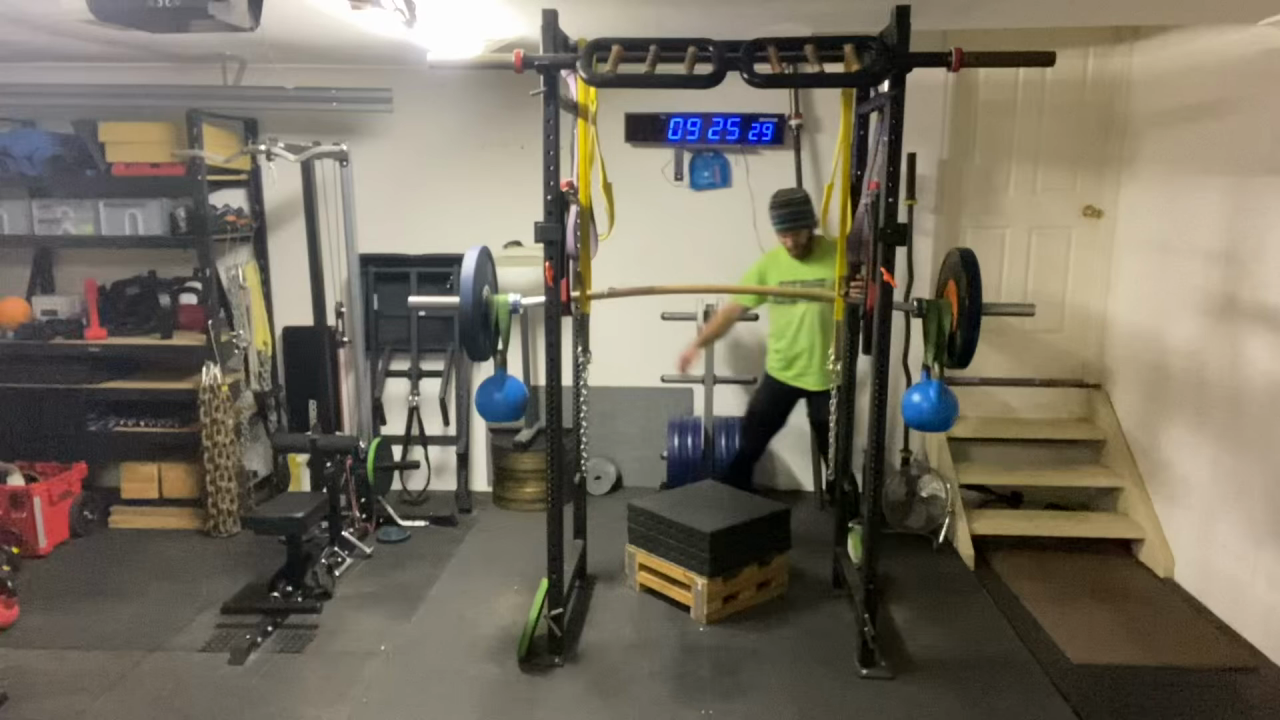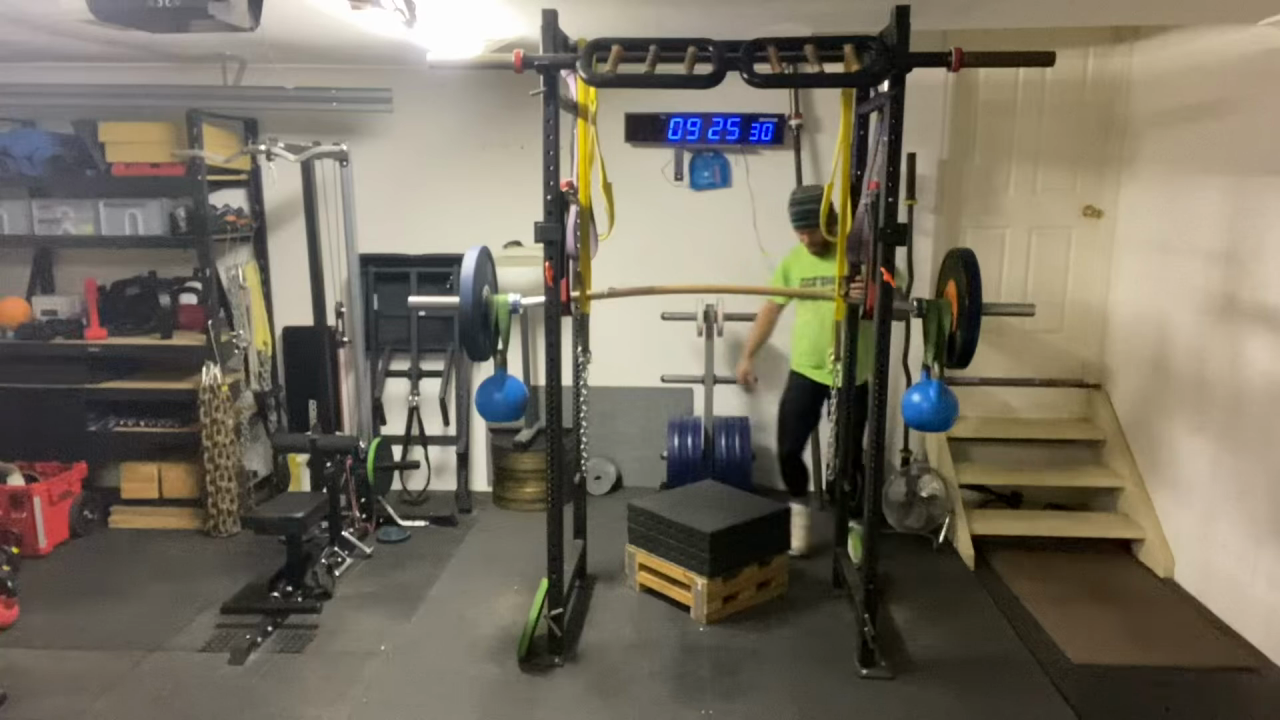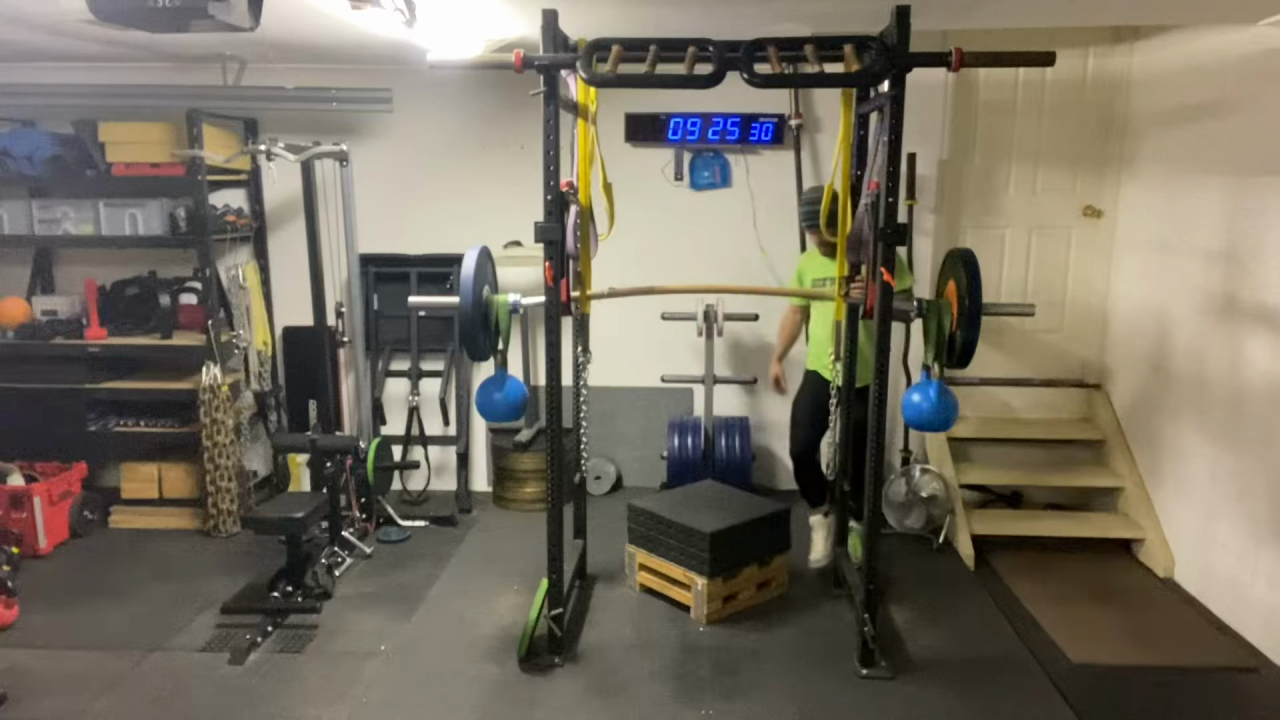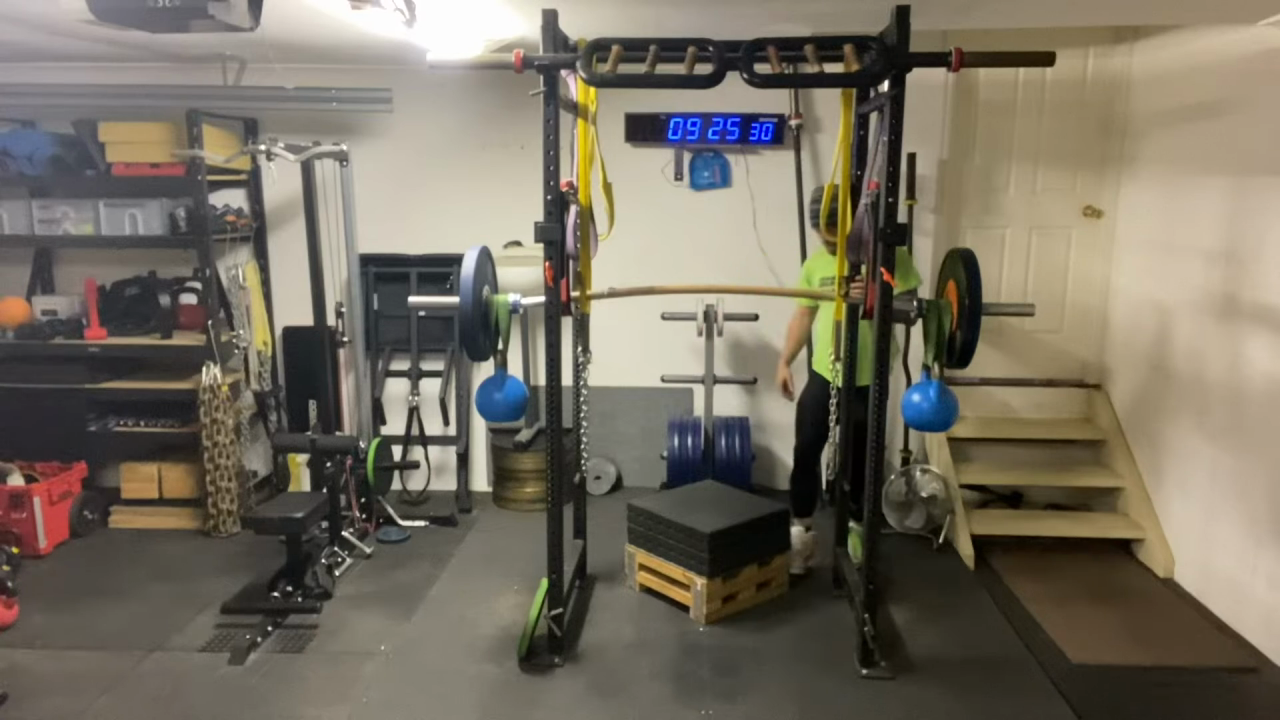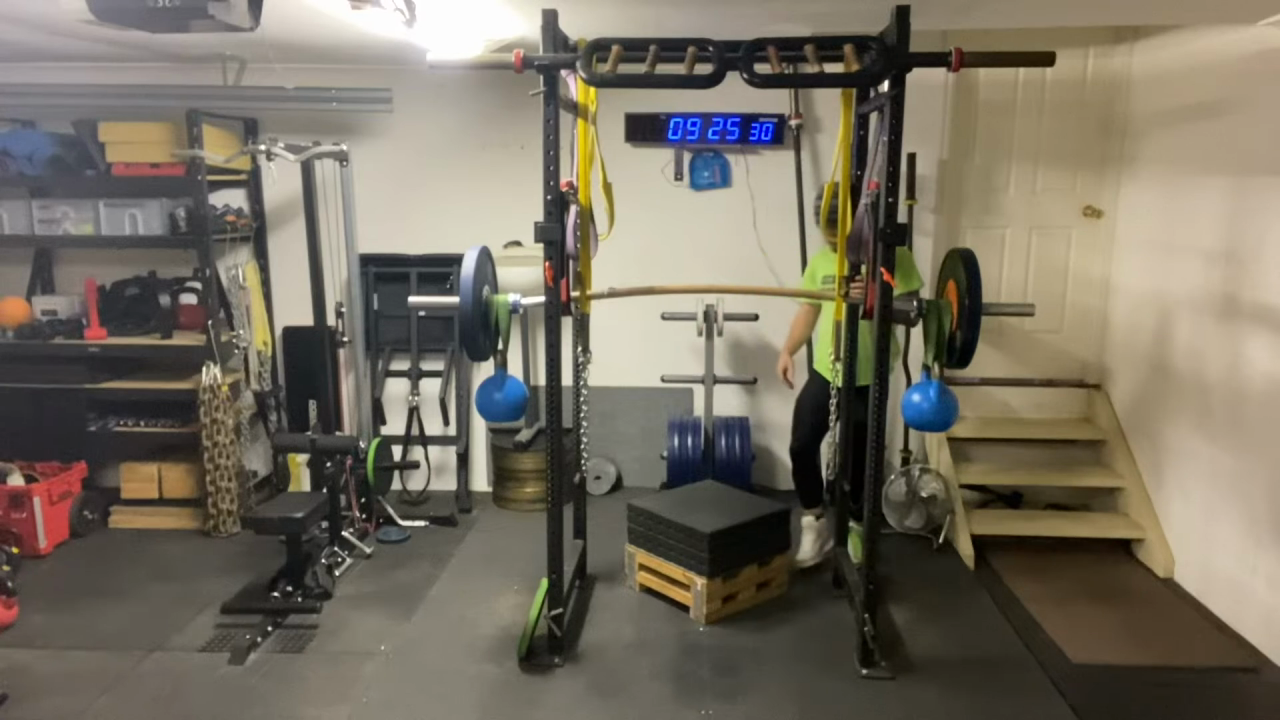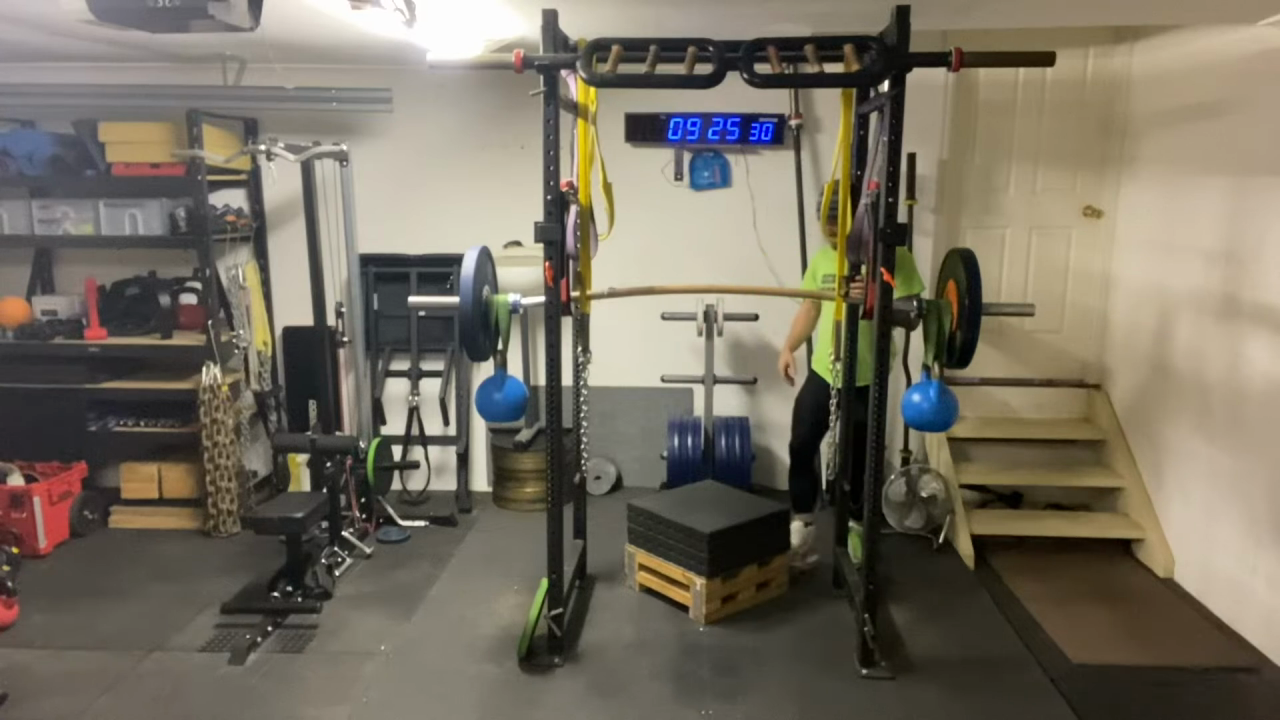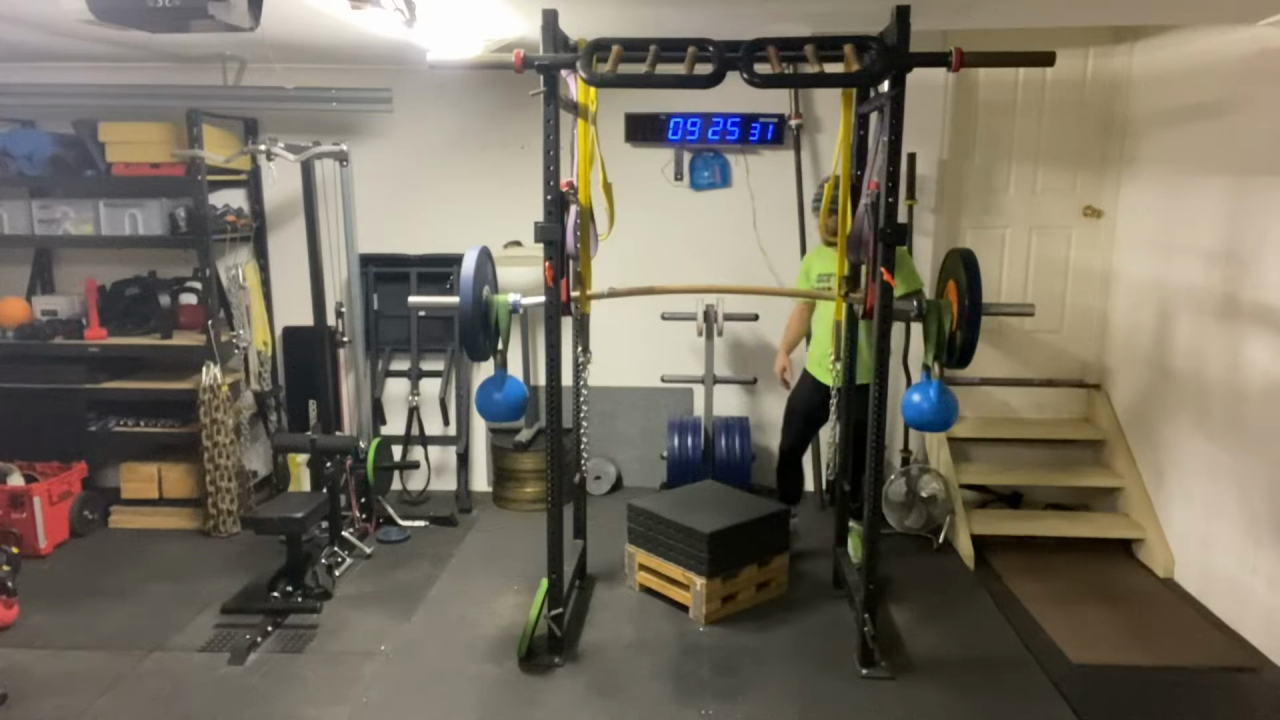
dt=0.2s
person 1, frame 1
right shoulder: (769, 263)
right elbow: (734, 309)
right wrist: (698, 344)
left hip: (827, 378)
right hip: (781, 376)
right knee: (747, 452)
person 1, frame 2
right shoulder: (794, 259)
right elbow: (771, 308)
right wrist: (747, 356)
left hip: (853, 375)
right hip: (806, 371)
left knee: (851, 457)
right knee: (788, 450)
right ankle: (801, 507)
person 1, frame 3
right shoulder: (808, 261)
right elbow: (796, 311)
right wrist: (777, 358)
left hip: (864, 377)
right hip: (819, 371)
left knee: (857, 459)
right knee: (801, 449)
left ankle: (856, 525)
right ankle: (821, 518)
person 1, frame 4
right shoulder: (816, 262)
right elbow: (804, 313)
right wrist: (784, 361)
left hip: (868, 379)
right hip: (824, 374)
left knee: (858, 462)
right knee: (804, 451)
left ankle: (859, 530)
right ankle: (801, 531)
person 1, frame 5
left shoulder: (890, 253)
right shoulder: (821, 260)
right wrist: (787, 352)
left hip: (866, 377)
right hip: (824, 372)
left knee: (858, 459)
right knee: (801, 448)
left ankle: (857, 529)
right ankle: (816, 523)
person 1, frame 6
left shoulder: (891, 253)
right shoulder: (823, 257)
right wrist: (788, 348)
left hip: (866, 379)
right hip: (822, 372)
left knee: (857, 461)
right knee: (800, 448)
left ankle: (856, 527)
right ankle: (803, 530)
person 1, frame 7
right shoulder: (816, 257)
left elbow: (912, 302)
right wrist: (784, 352)
left hip: (861, 376)
right hip: (816, 372)
left knee: (854, 459)
right knee: (790, 446)
left ankle: (855, 527)
